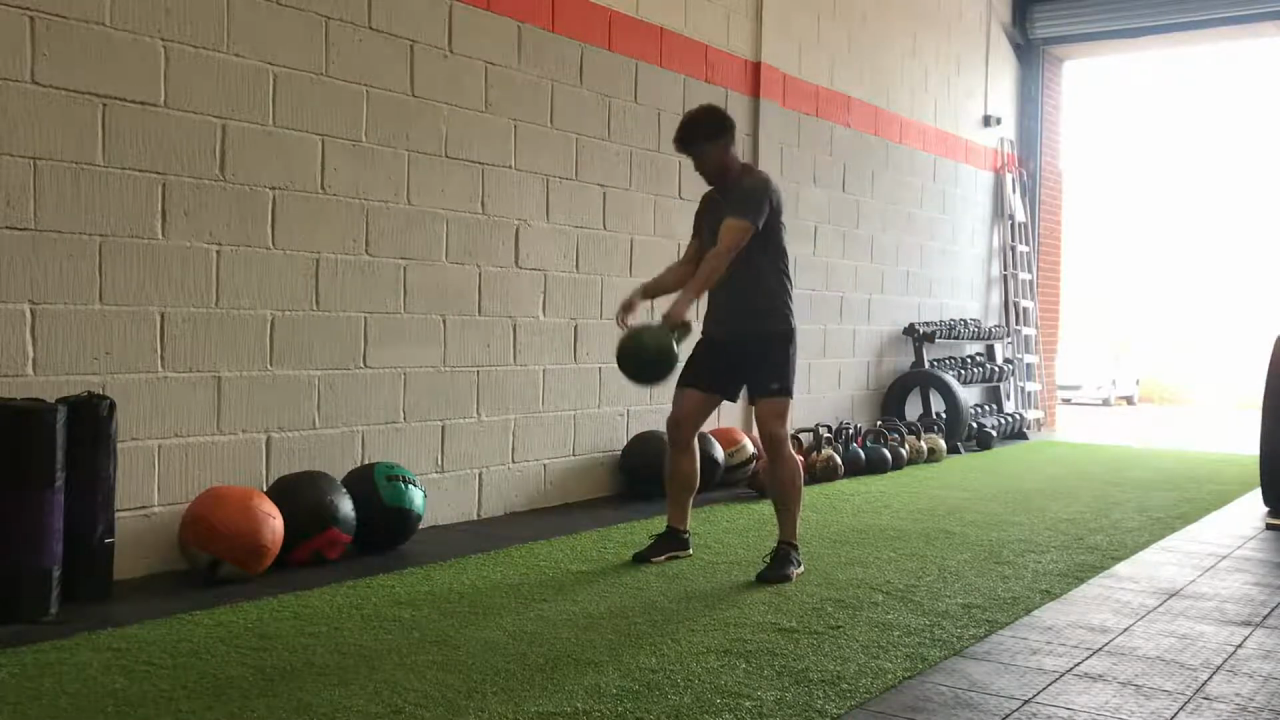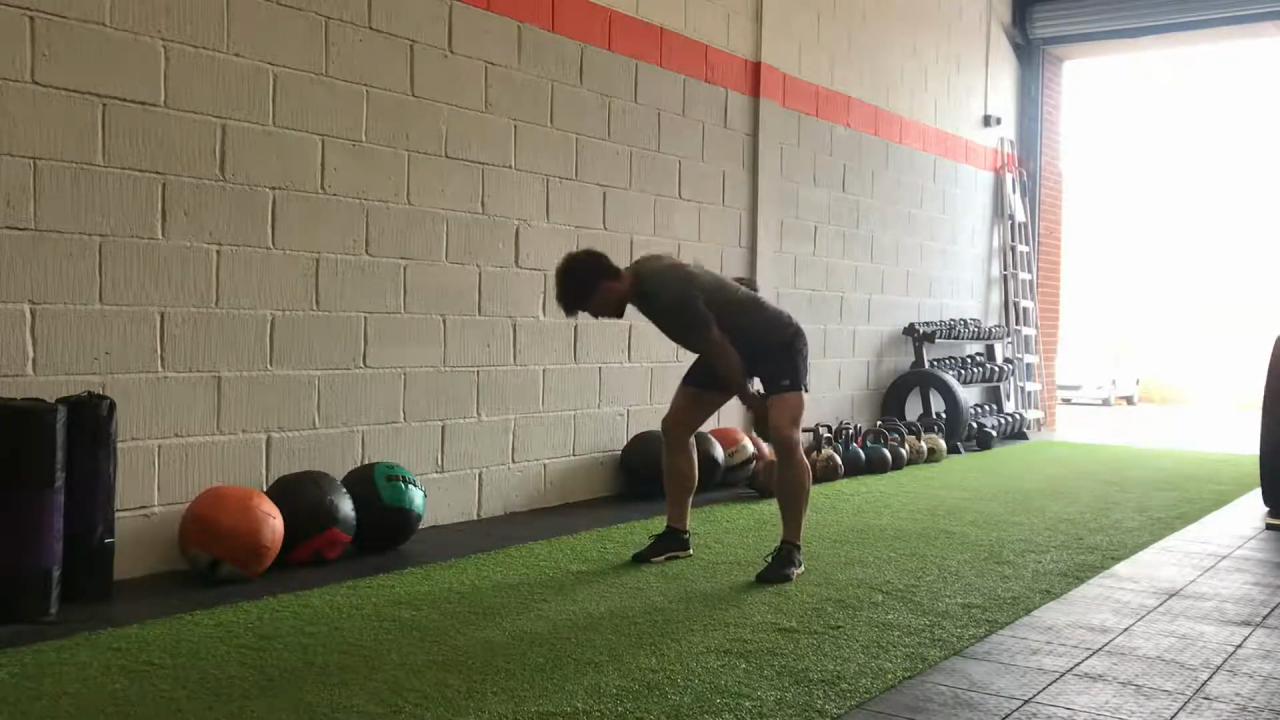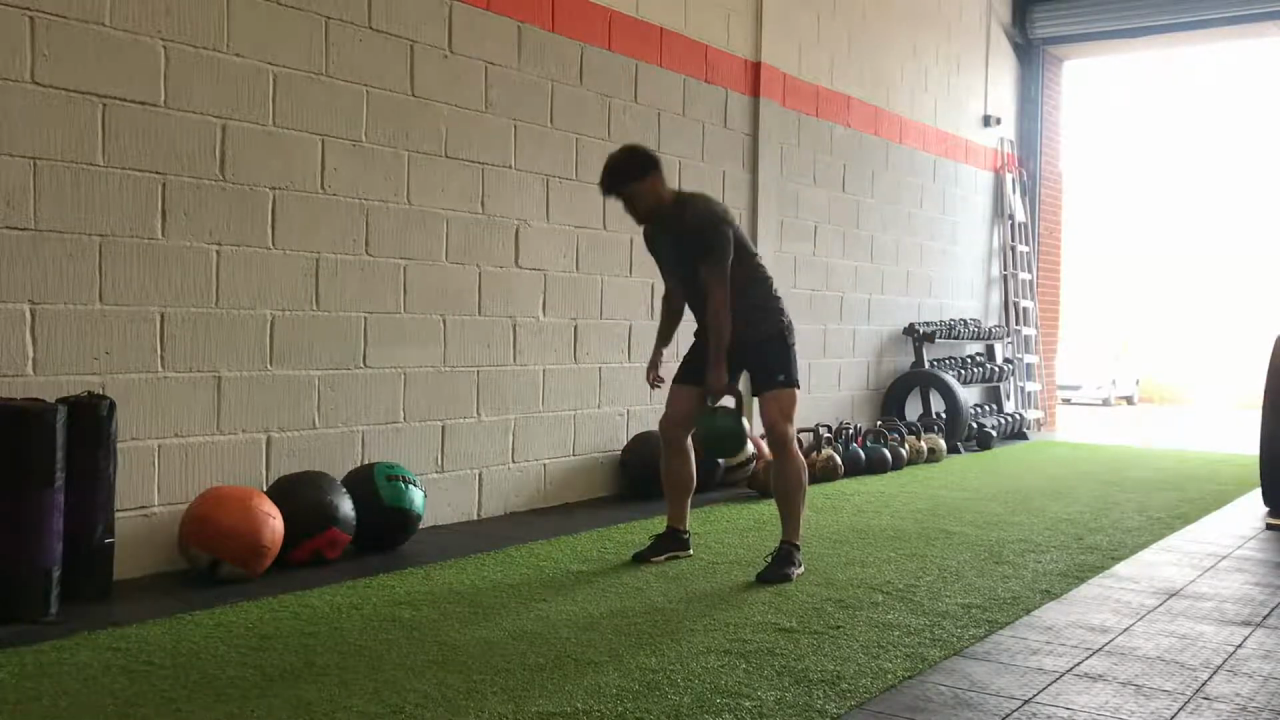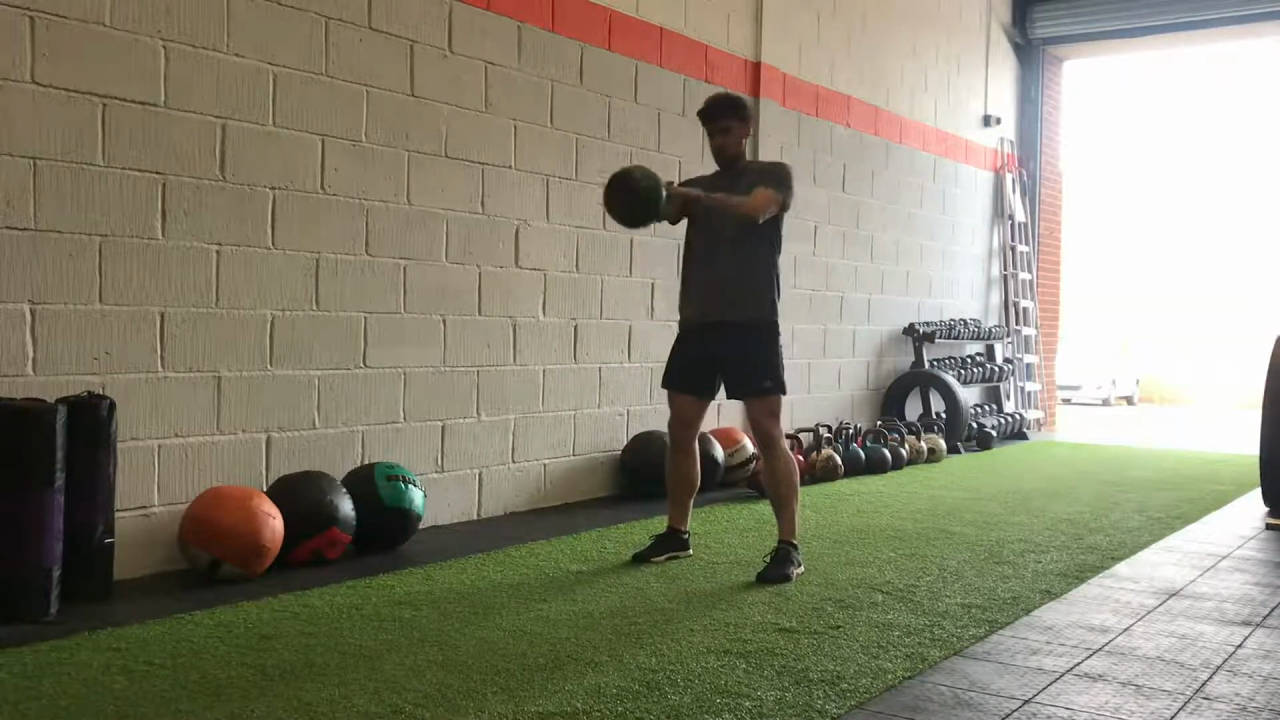
dt=0.4s
person 1, frame 1
left shoulder: (755, 187)
right shoulder: (711, 202)
left elbow: (725, 252)
right elbow: (689, 265)
left wrist: (684, 302)
right wrist: (643, 292)
left hip: (768, 332)
right hip: (721, 332)
left knee: (774, 436)
right knee: (679, 426)
left ankle: (788, 548)
right ankle: (676, 533)
person 1, frame 2
left shoulder: (668, 295)
right shoulder: (641, 277)
left elbow: (722, 352)
left wrist: (748, 397)
left hip: (777, 342)
right hip: (734, 343)
left knee: (785, 436)
right knee: (674, 428)
left ankle: (791, 550)
right ankle: (677, 533)
person 1, frame 3
left shoulder: (704, 216)
right shoulder: (656, 230)
left elbow: (718, 297)
left wrist: (718, 368)
right wrist: (658, 350)
left hip: (764, 333)
right hip: (714, 337)
left knee: (780, 435)
right knee: (671, 427)
left ankle: (790, 549)
right ankle: (676, 534)
person 1, frame 4
left shoulder: (773, 175)
right shoulder: (697, 184)
left elbow: (755, 210)
right elbow: (666, 210)
left wrist: (696, 197)
left hip: (751, 324)
right hip: (697, 323)
left knee: (768, 434)
right knee: (680, 430)
left ankle: (788, 547)
right ankle: (677, 533)
